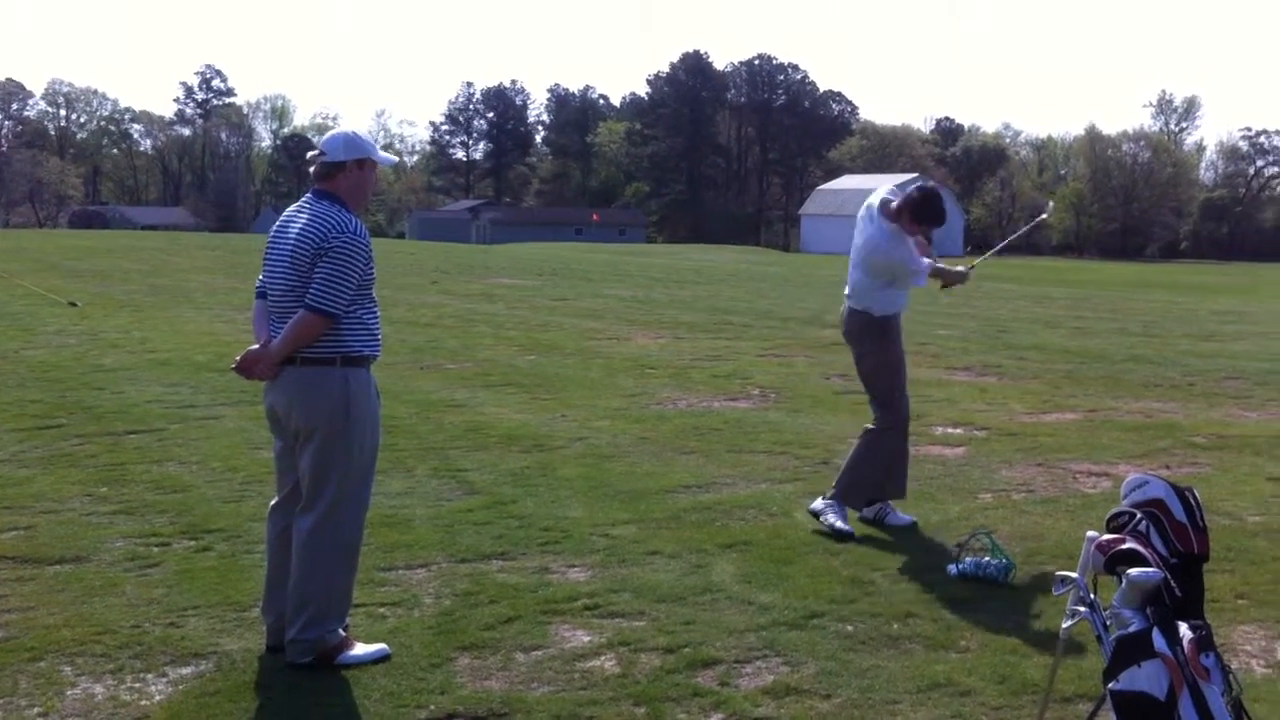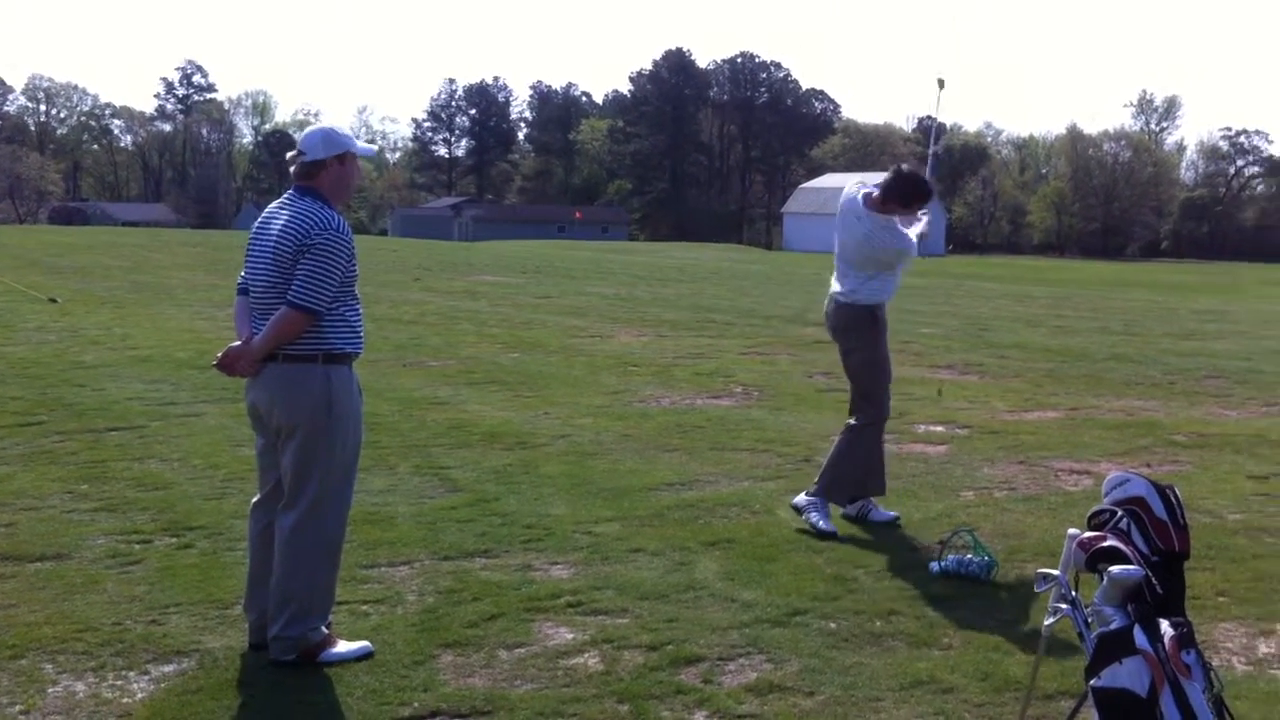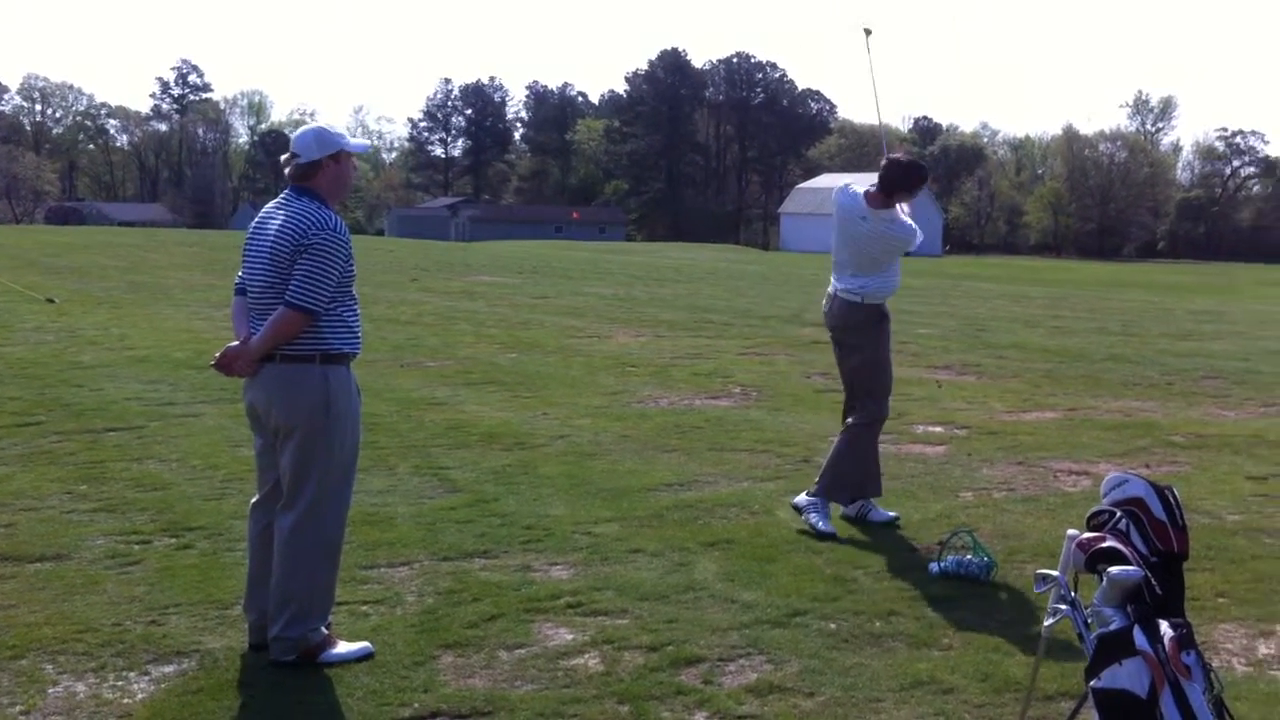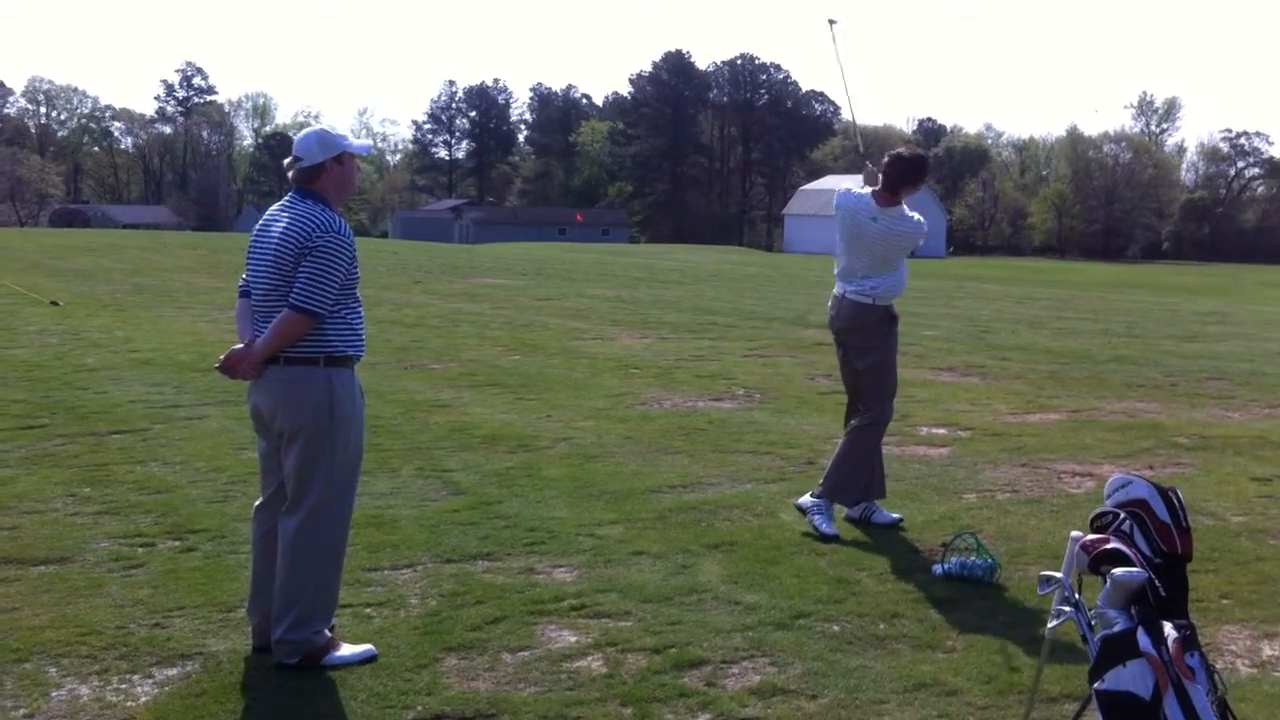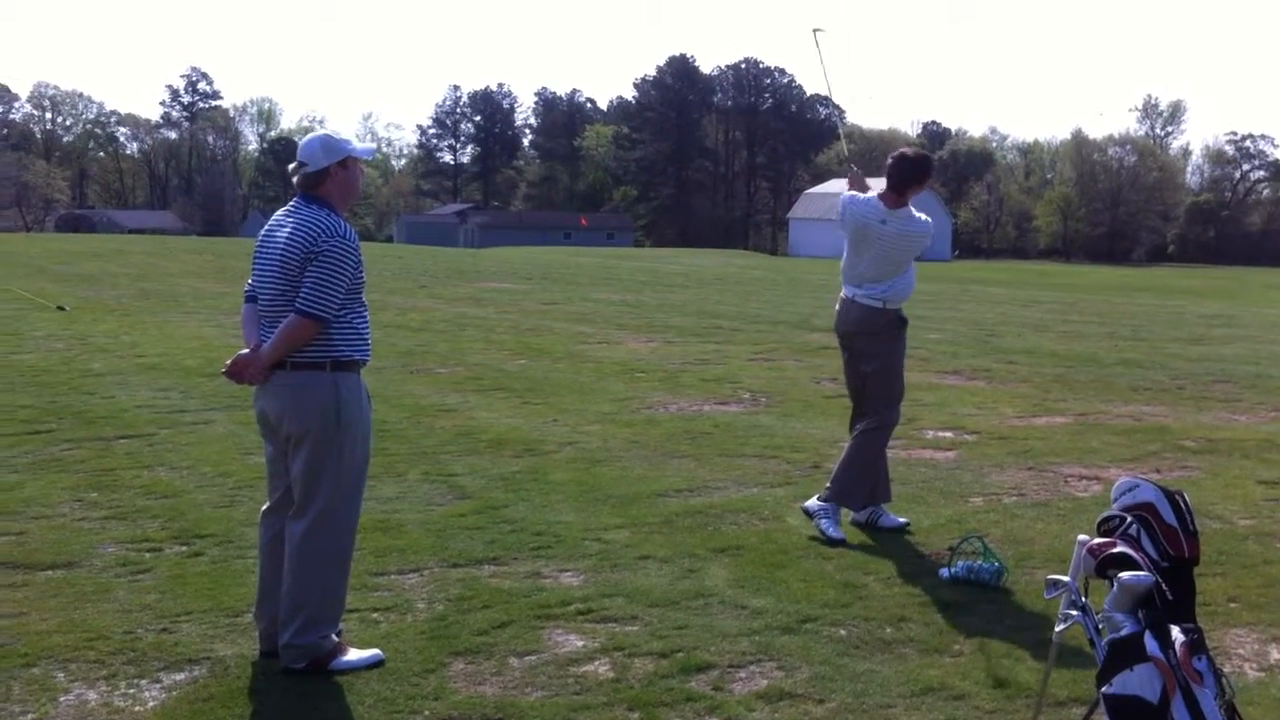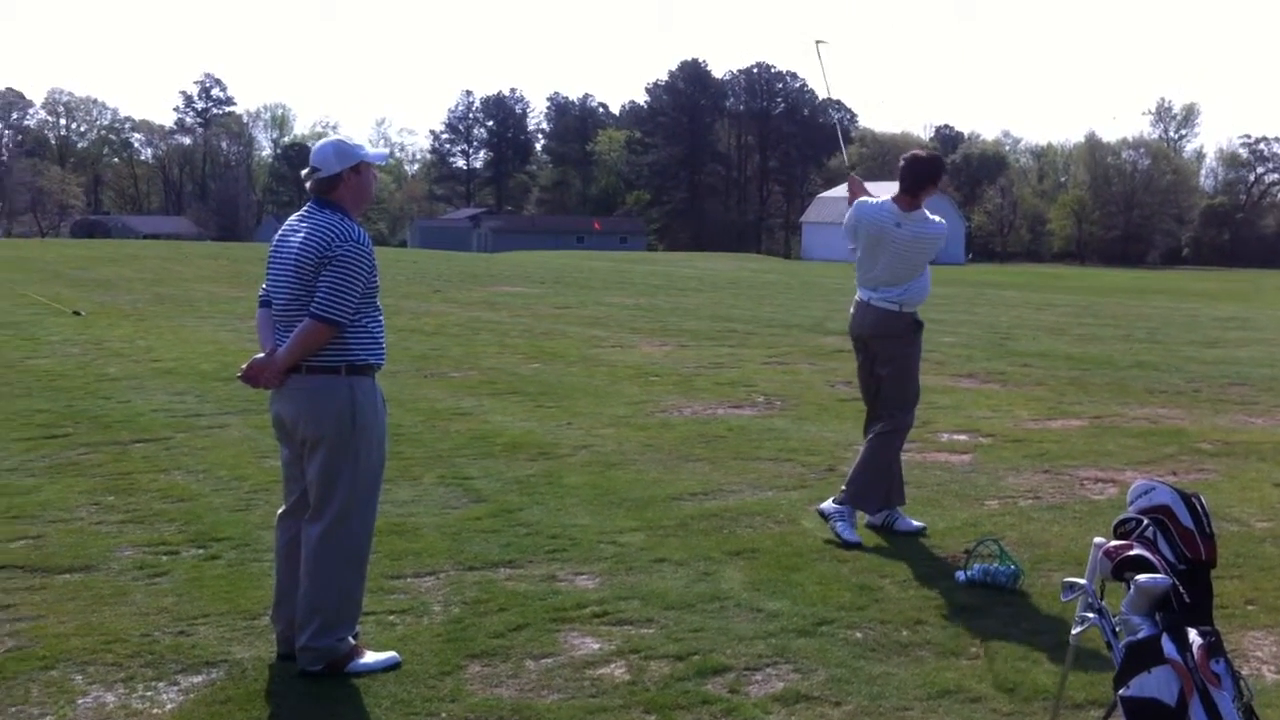
dt=0.1s
person 1, frame 1
left shoulder: (289, 219)
right shoulder: (347, 231)
left elbow: (265, 296)
right elbow: (319, 313)
left wrist: (265, 351)
right wrist: (270, 357)
left hip: (288, 383)
right hip: (334, 384)
left knee: (292, 505)
right knee: (331, 513)
left ankle: (283, 625)
right ankle: (315, 639)
person 1, frame 2
left shoulder: (270, 216)
right shoulder: (329, 227)
left elbow: (246, 293)
right elbow: (301, 310)
left wrist: (247, 348)
right wrist: (252, 354)
left hip: (269, 380)
right hip: (316, 381)
left knee: (273, 502)
right knee: (313, 510)
left ankle: (266, 622)
right ankle: (297, 636)
person 1, frame 3
left shoulder: (268, 216)
right shoulder: (326, 227)
left elbow: (244, 293)
right elbow: (299, 310)
left wrist: (245, 348)
right wrist: (250, 353)
left hip: (268, 380)
right hip: (315, 381)
left knee: (272, 503)
right knee: (312, 510)
left ankle: (266, 622)
right ankle: (298, 637)
person 1, frame 4
left shoulder: (272, 219)
right shoulder: (330, 230)
left elbow: (248, 295)
right elbow: (302, 313)
left wrist: (249, 350)
right wrist: (254, 356)
left hip: (272, 382)
right hip: (318, 383)
left knee: (276, 505)
right knee: (315, 513)
left ankle: (269, 625)
right ankle: (301, 639)
person 1, frame 5
left shoulder: (277, 224)
right shoulder: (335, 234)
left elbow: (254, 300)
right elbow: (309, 317)
left wrist: (255, 355)
right wrist: (261, 361)
left hip: (278, 387)
right hip: (325, 388)
left knee: (283, 510)
right knee: (323, 517)
left ankle: (276, 629)
right ankle: (308, 644)
person 1, frame 6
left shoulder: (291, 230)
right shoulder: (349, 238)
left elbow: (268, 304)
right elbow: (324, 322)
left wrist: (271, 360)
right wrist: (276, 366)
left hip: (294, 392)
right hip: (339, 392)
left knee: (300, 513)
right knee: (339, 521)
left ankle: (294, 632)
right ankle: (325, 646)
person 2, frame 1
left shoulder: (882, 198)
right shoulder: (891, 251)
right elbow: (922, 270)
right wrist: (952, 274)
left hip: (878, 317)
right hip: (871, 324)
left knee: (894, 410)
right knee: (891, 416)
left ankle: (874, 501)
right ankle: (834, 501)
person 2, frame 2
left shoulder: (852, 194)
right shoulder: (897, 241)
right elbow: (913, 238)
left wrist: (906, 220)
right wrist: (919, 225)
left hip: (841, 306)
right hip: (861, 317)
left knee: (867, 405)
right knee: (871, 411)
left ankle: (857, 497)
right ankle: (816, 496)
person 2, frame 3
left shoulder: (845, 196)
right shoulder: (901, 232)
left wrist: (889, 182)
right wrist: (901, 206)
left hip: (839, 304)
right hip: (865, 315)
left knee: (862, 403)
right knee: (870, 410)
left ankle: (857, 497)
right ankle: (817, 496)
person 2, frame 4
left shoulder: (847, 199)
right shoulder: (913, 228)
left wrist: (874, 186)
right wrist: (876, 189)
left hip: (841, 306)
right hip: (874, 317)
left knee: (862, 407)
right knee: (875, 412)
left ankle: (861, 499)
right ankle: (821, 497)
person 2, frame 5
left shoulder: (851, 205)
right shoulder: (921, 229)
left wrist: (861, 190)
left hip: (848, 311)
right hip: (882, 320)
left knee: (867, 411)
right knee: (881, 416)
left ankle: (867, 503)
right ankle: (828, 501)
person 2, frame 6
left shoulder: (864, 211)
right shoulder: (936, 231)
left hip: (863, 314)
right hip: (898, 324)
left knee: (880, 415)
right knee: (896, 419)
left ankle: (882, 507)
right ankle: (844, 503)
